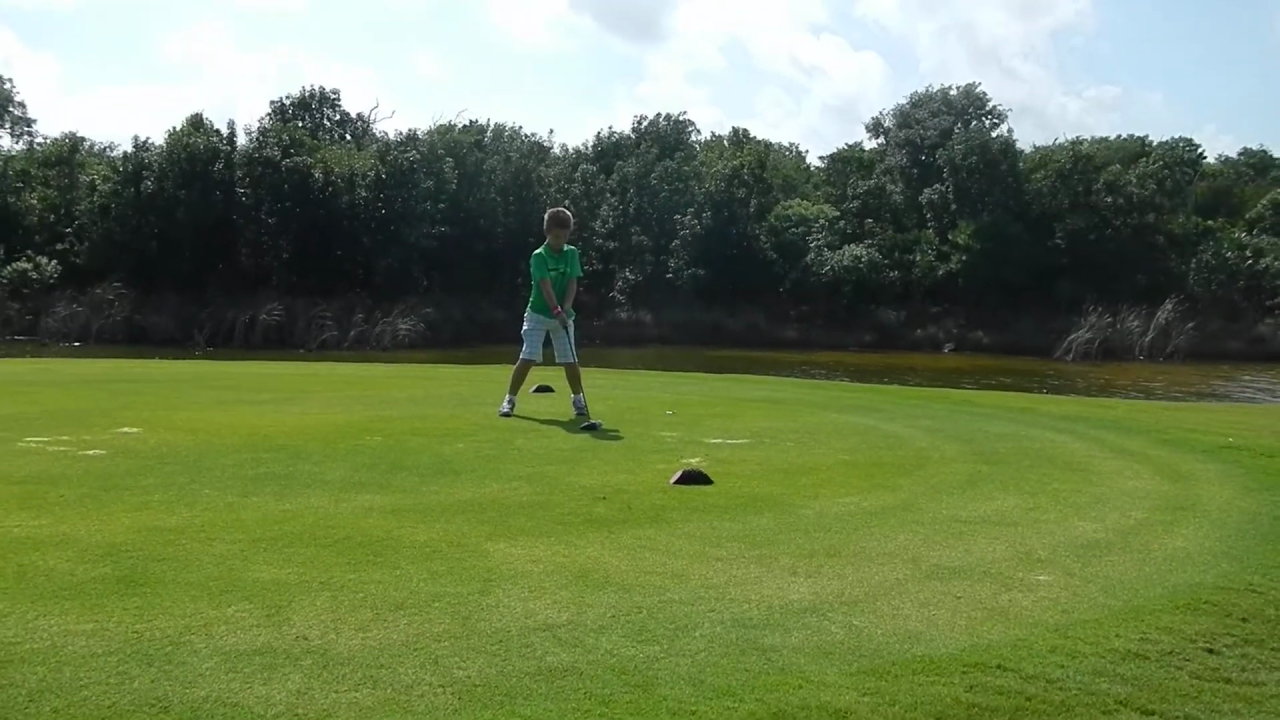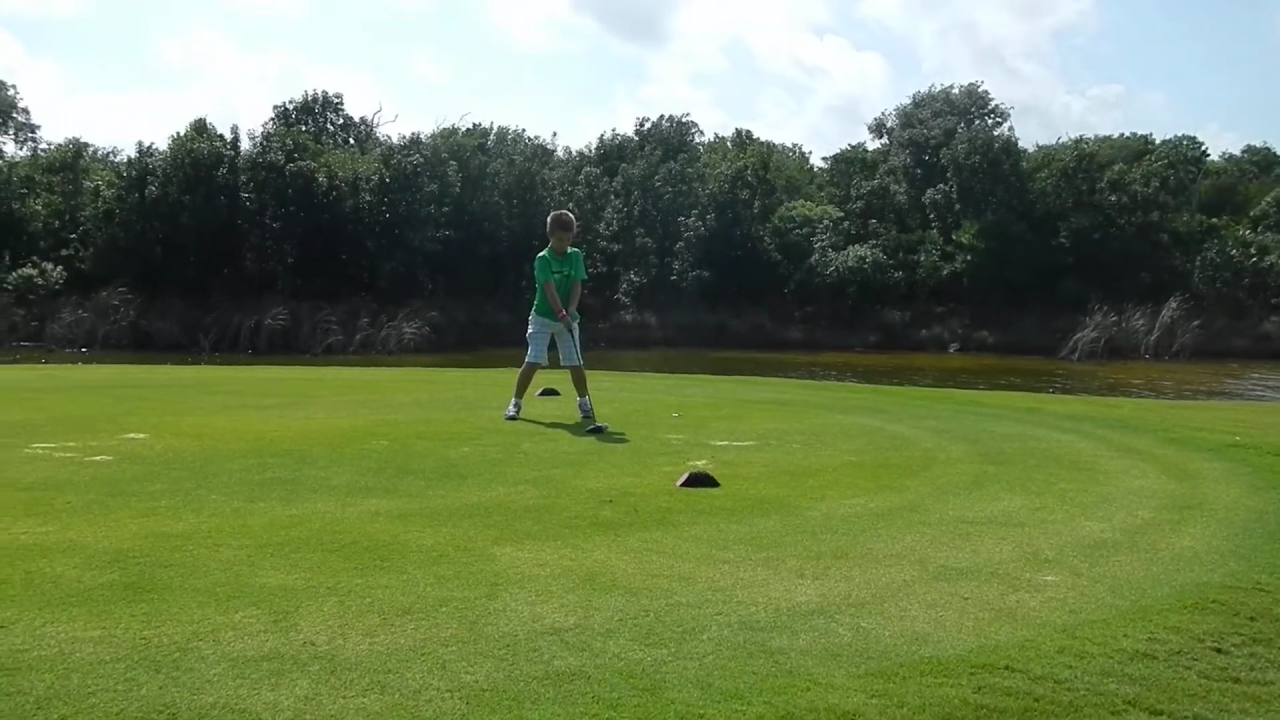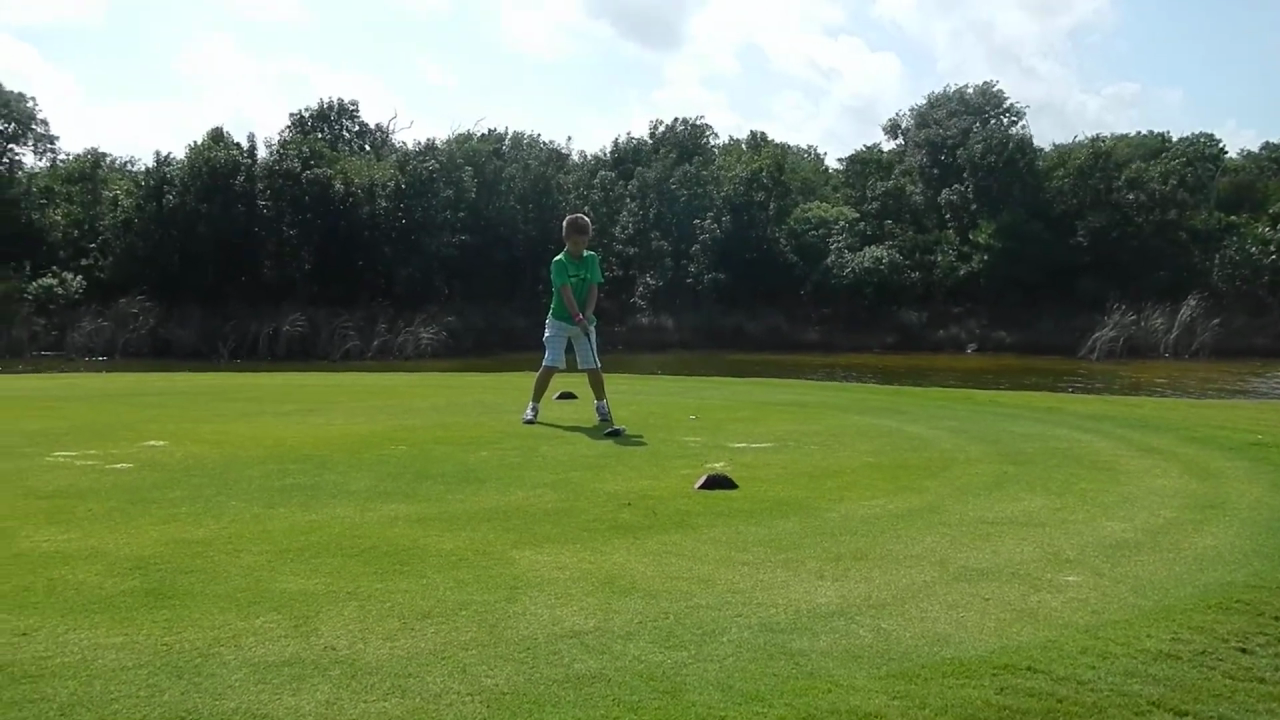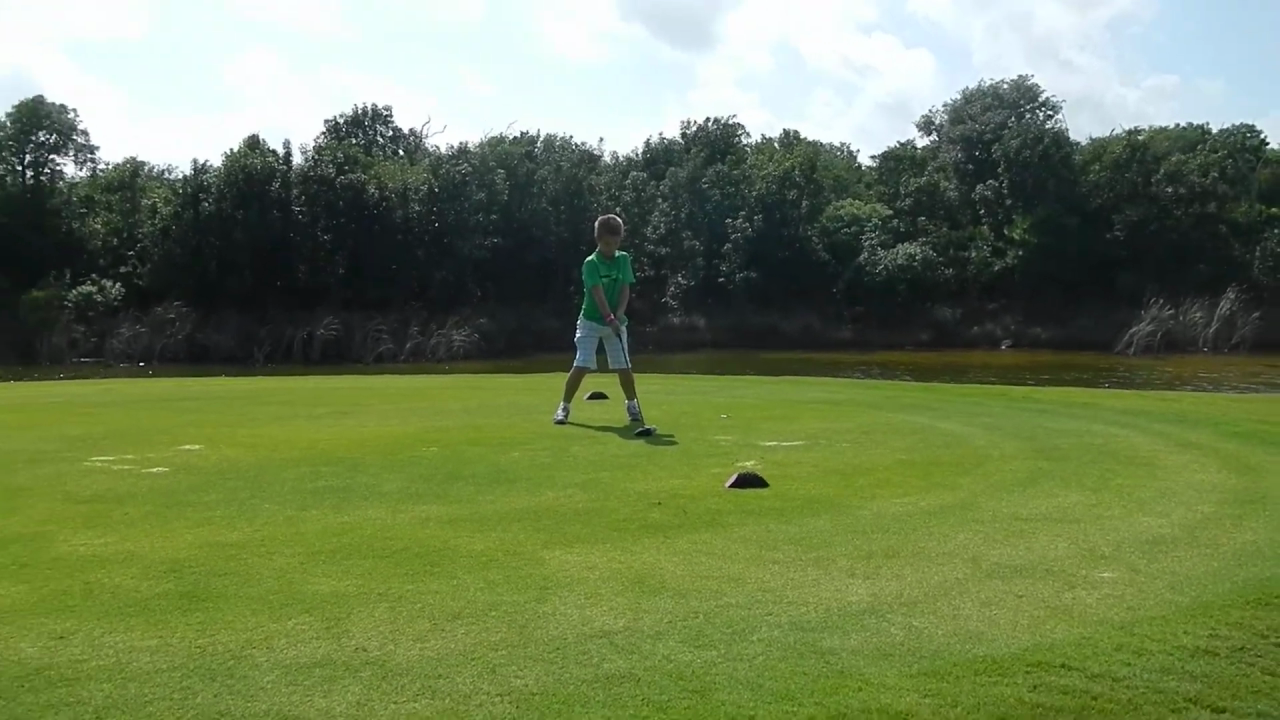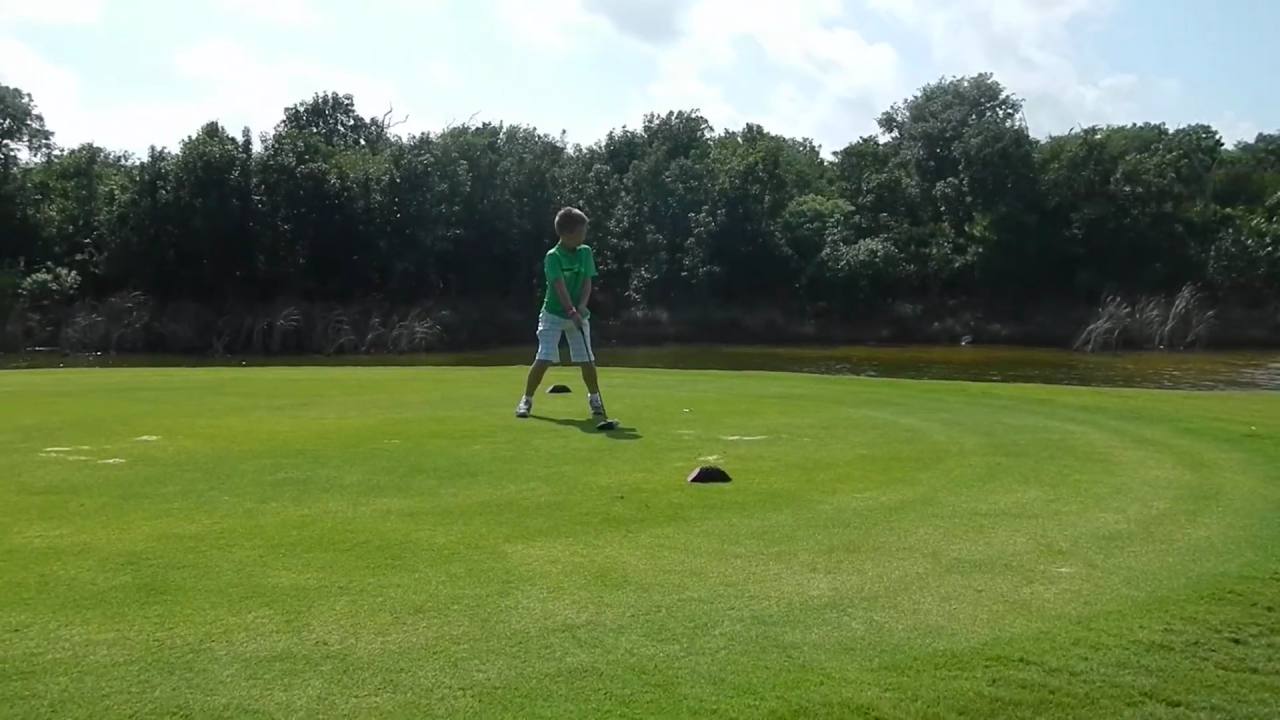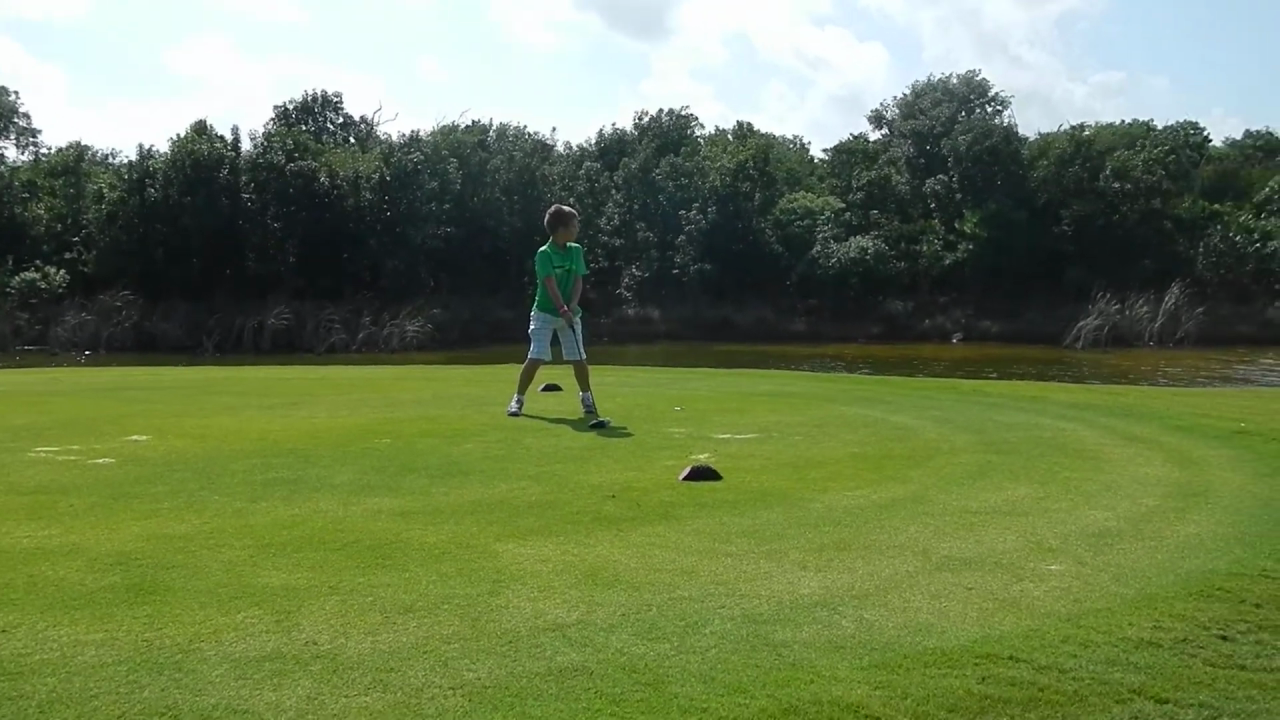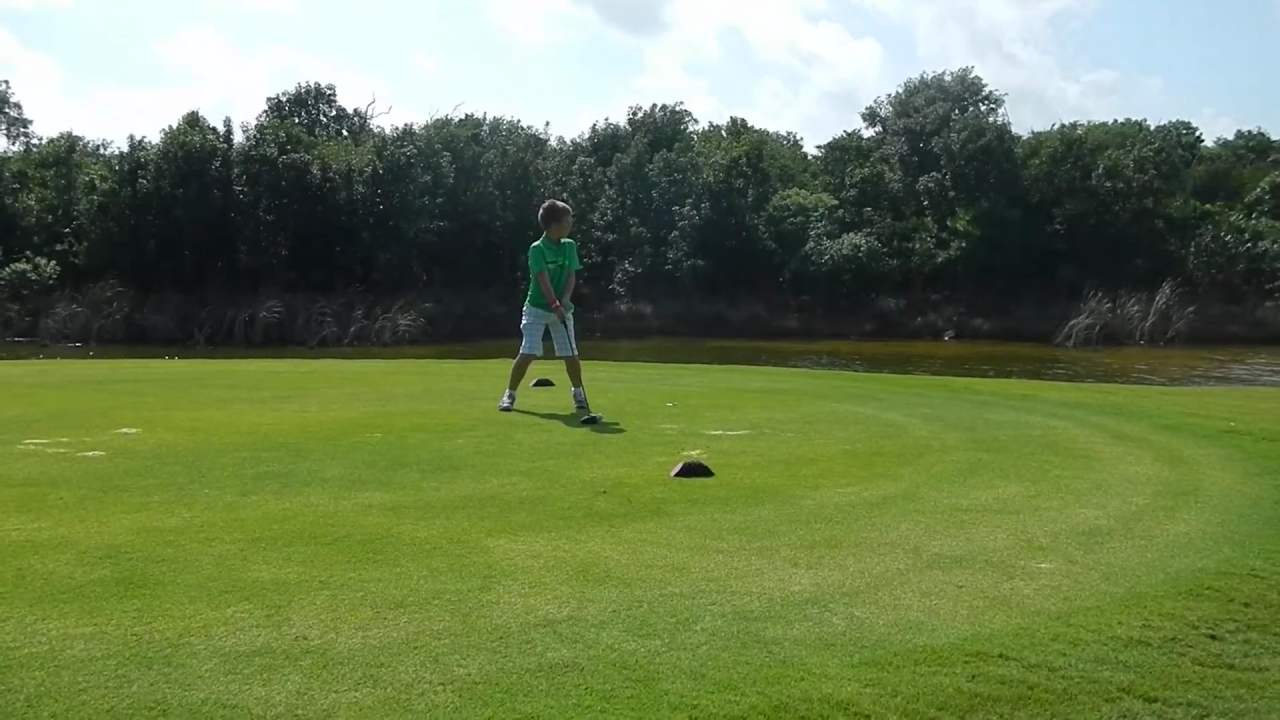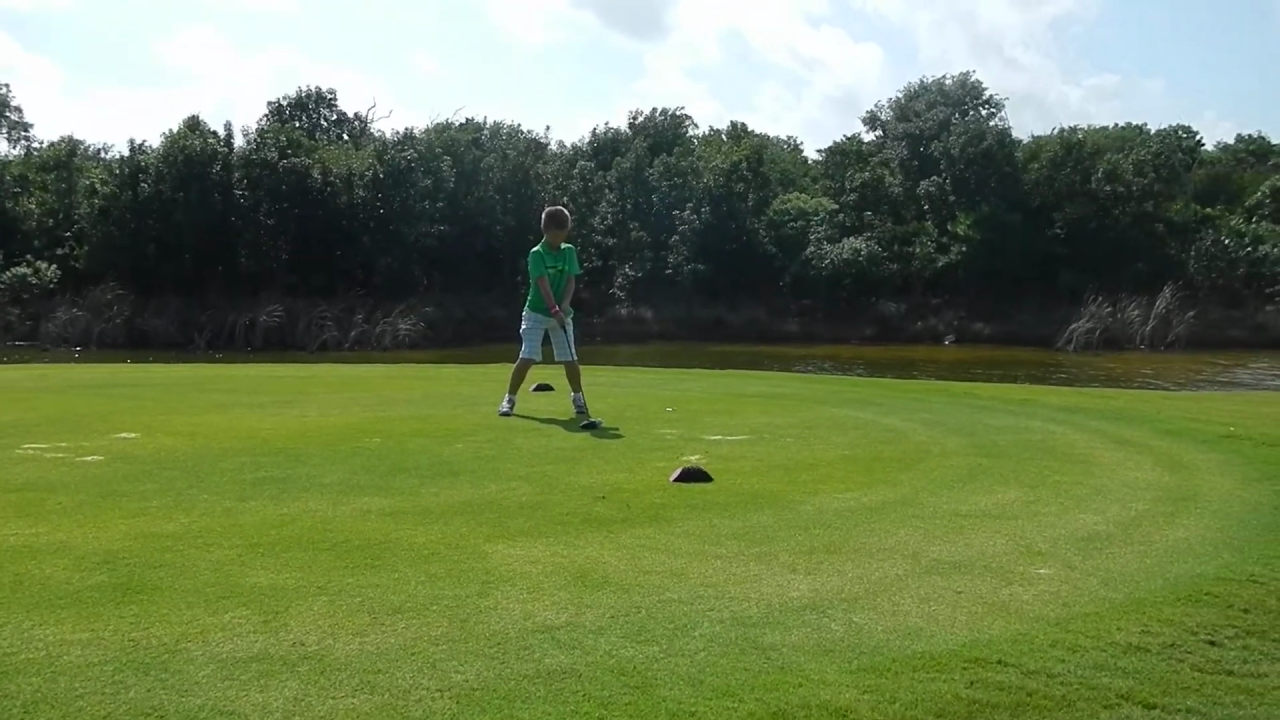
dt=0.2s
person 1, frame 1
left shoulder: (572, 253)
right shoulder: (539, 256)
left elbow: (572, 283)
right elbow: (546, 287)
left wrist: (565, 308)
right wrist: (556, 310)
left hip: (563, 314)
right hip: (538, 314)
left knee: (570, 359)
right knee: (527, 358)
left ankle: (578, 399)
right ankle: (510, 399)
person 1, frame 2
left shoulder: (576, 255)
right shoulder: (542, 259)
left elbow: (577, 286)
right elbow: (550, 289)
left wrist: (570, 311)
right wrist: (561, 314)
left hip: (567, 317)
right hip: (543, 317)
left knee: (575, 362)
right knee: (532, 361)
left ankle: (584, 402)
right ankle: (515, 402)
person 1, frame 3
left shoulder: (591, 259)
right shoulder: (558, 263)
left elbow: (593, 289)
right elbow: (566, 293)
left wrist: (587, 314)
right wrist: (577, 318)
left hip: (584, 320)
right hip: (560, 320)
left knee: (592, 366)
right knee: (550, 365)
left ankle: (601, 405)
right ankle: (533, 406)
person 1, frame 4
left shoulder: (623, 259)
right shoulder: (590, 263)
left elbow: (625, 290)
right elbow: (598, 294)
left wrist: (619, 314)
right wrist: (609, 318)
left hip: (615, 320)
right hip: (591, 321)
left knee: (623, 366)
right knee: (581, 366)
left ankle: (632, 405)
right ankle: (564, 407)
person 1, frame 5
left shoulder: (586, 252)
right shoulder: (553, 256)
left elbow: (587, 282)
right elbow: (560, 287)
left wrist: (581, 307)
right wrist: (571, 312)
left hip: (578, 314)
right hip: (553, 314)
left knee: (586, 359)
right knee: (543, 359)
left ankle: (595, 398)
right ankle: (526, 400)
person 1, frame 6
left shoulder: (576, 250)
right shoulder: (544, 254)
left elbow: (578, 280)
right elbow: (551, 285)
left wrist: (573, 305)
right wrist: (562, 310)
left hip: (569, 312)
right hip: (545, 312)
left knee: (578, 358)
right knee: (535, 358)
left ankle: (586, 397)
right ankle: (518, 399)
person 1, frame 7
left shoulder: (569, 246)
right shoulder: (537, 249)
left elbow: (571, 276)
right elbow: (544, 280)
left wrist: (565, 300)
right wrist: (555, 305)
left hip: (562, 307)
right hip: (537, 307)
left knee: (570, 353)
right knee: (527, 353)
left ankle: (578, 392)
right ankle: (510, 394)
person 1, frame 8
left shoulder: (569, 251)
right shoulder: (536, 254)
left elbow: (571, 281)
right elbow: (543, 285)
left wrist: (565, 304)
right wrist: (554, 310)
left hip: (561, 312)
right hip: (537, 312)
left knee: (570, 358)
right knee: (527, 358)
left ankle: (578, 398)
right ankle: (509, 398)
